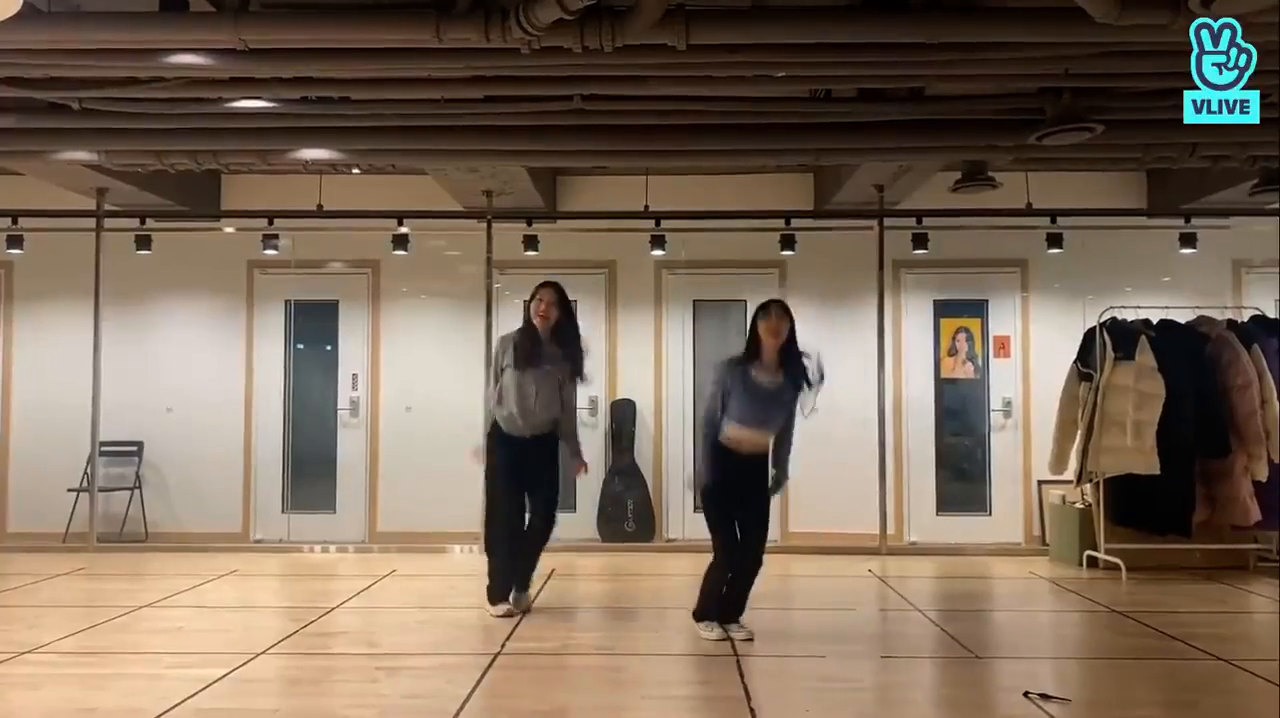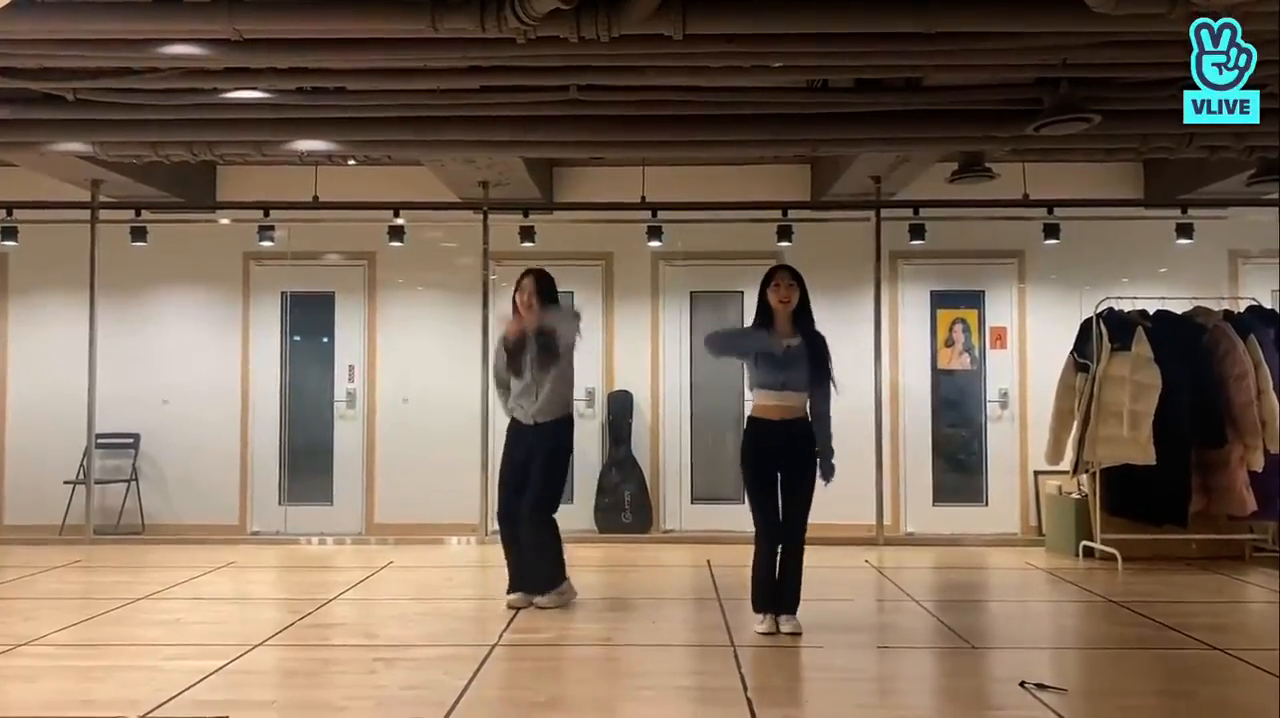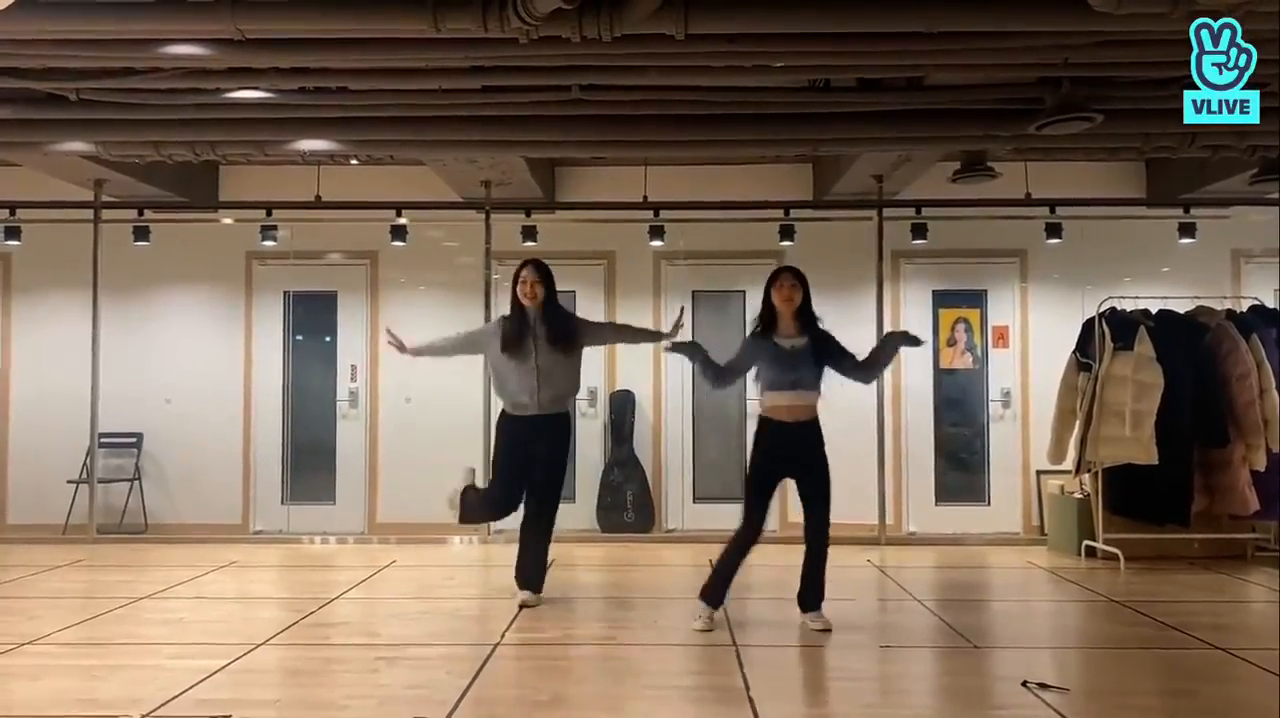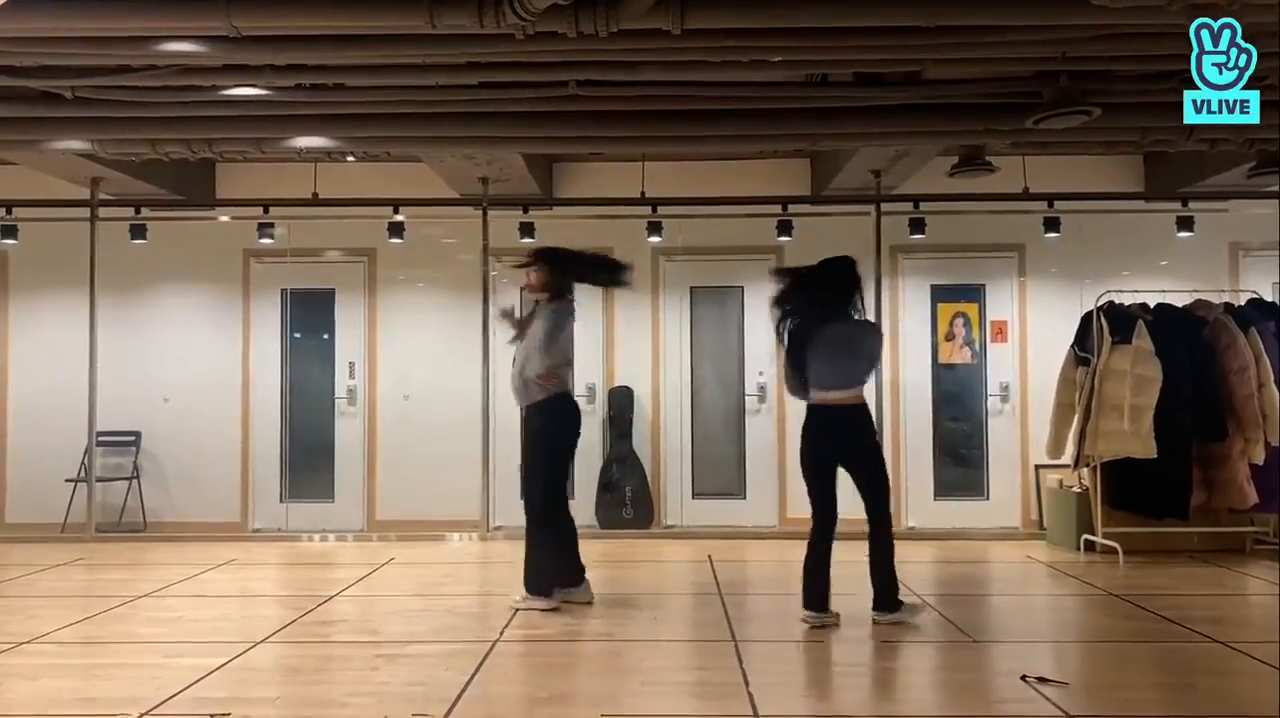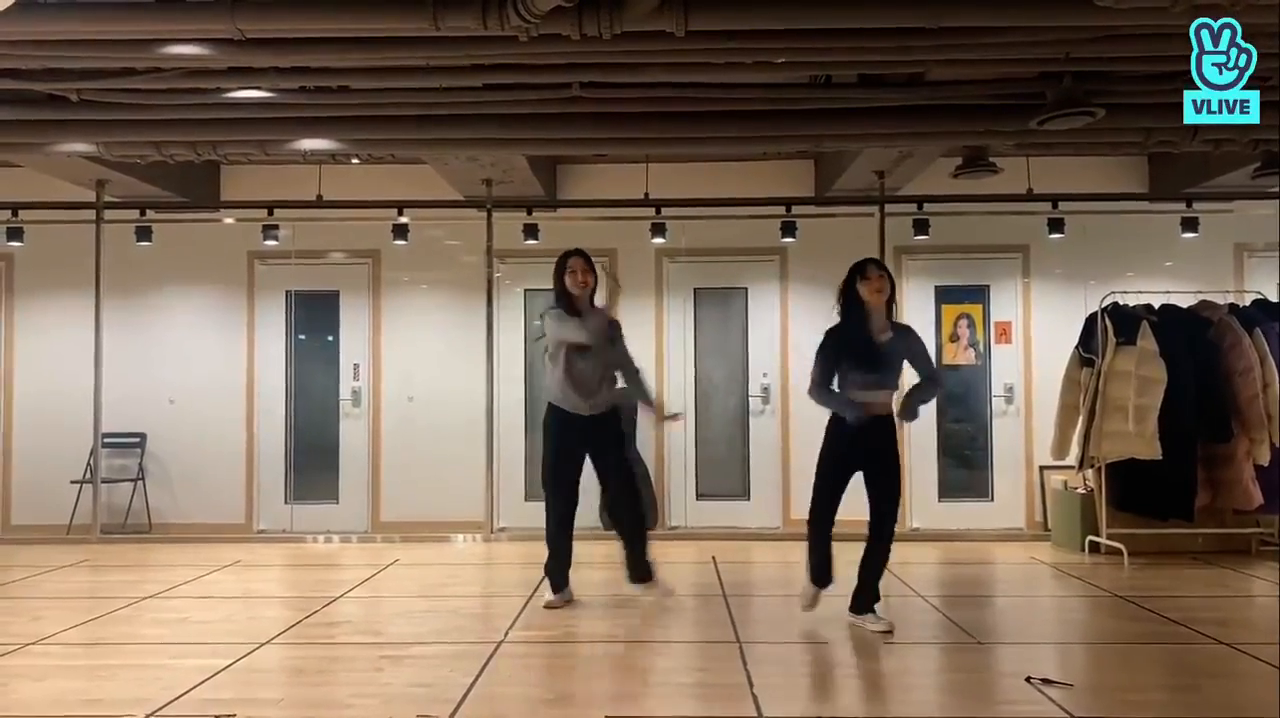
dt=1s
person 1, frame 1
left shoulder: (792, 378)
right shoulder: (732, 370)
right elbow: (710, 417)
left wrist: (781, 470)
right wrist: (703, 463)
left hip: (757, 470)
right hip: (722, 466)
left knee: (752, 553)
right knee: (727, 550)
left ankle: (730, 615)
right ankle: (706, 615)
person 1, frame 2
left shoulder: (813, 343)
right shoulder: (752, 341)
left elbow: (821, 402)
right elbow: (712, 343)
left wrist: (826, 453)
right wrist: (759, 338)
left hip: (798, 438)
right hip: (759, 436)
left knee: (794, 531)
right knee: (768, 530)
left ankle: (786, 609)
right ankle: (764, 609)
person 1, frame 3
left shoulder: (820, 341)
right shoulder: (758, 343)
left elbow: (864, 373)
right elbow: (719, 378)
left wrist: (889, 345)
right wrist: (696, 353)
left hip: (809, 439)
right hip: (770, 438)
left knee: (818, 527)
right knee: (752, 528)
left ankle: (811, 605)
right ankle: (710, 601)
person 1, frame 4
left shoulder: (806, 331)
right shoulder: (866, 332)
left elbow: (797, 386)
left hip: (821, 428)
right hip: (857, 427)
left knee: (823, 520)
right knee: (879, 517)
left ankle: (816, 604)
right ankle: (887, 603)
person 1, frame 5
left shoulder: (905, 338)
right shoulder: (839, 337)
left elbow: (929, 379)
right elbow: (816, 389)
left wrist: (914, 402)
right wrist: (849, 407)
left hip: (883, 437)
right hip: (844, 432)
left knee: (884, 524)
right knee: (820, 518)
left ankle: (863, 606)
right ankle: (818, 579)
person 2, frame 1
left shoulder: (566, 353)
right shoulder: (509, 345)
left elbow: (567, 405)
right elbow: (493, 392)
left wrist: (575, 451)
right wrist: (486, 437)
left hip: (544, 442)
right hip: (506, 439)
left knee: (543, 519)
right knee: (505, 516)
left ankle: (520, 585)
right ankle: (499, 594)
person 2, frame 2
left shoulder: (559, 334)
right shoulder: (507, 340)
left elbow: (571, 318)
left wrist: (532, 319)
right wrist: (514, 411)
left hip: (554, 430)
right hip: (520, 430)
left knee: (536, 509)
right knee: (509, 511)
left ankle: (557, 584)
right ankle: (527, 585)
person 2, frame 3
left shoulder: (567, 327)
right shoulder: (500, 330)
left elbow: (612, 333)
right elbow: (459, 343)
left wrist: (661, 335)
right wrist: (411, 350)
left hip: (555, 424)
right hip: (515, 422)
left knee: (542, 506)
right knee: (503, 499)
left ankle: (530, 583)
right ankle: (468, 496)
person 2, frame 4
left shoulder: (551, 312)
right shoulder: (547, 310)
left elbow: (539, 353)
right elbow: (527, 333)
left wrist: (532, 376)
right wrist: (516, 322)
left hip: (549, 413)
right hip: (554, 411)
left knee: (539, 501)
right knee: (551, 500)
left ankle: (541, 588)
right ankle: (572, 583)
person 2, frame 5
left shoulder: (607, 322)
right shoulder: (555, 318)
left elbow: (627, 369)
right elbow: (585, 333)
left wrist: (652, 405)
right wrist: (608, 309)
left hip: (605, 420)
right hip: (564, 419)
left knee: (624, 500)
right knee: (560, 505)
left ankle: (642, 574)
right ankle: (558, 584)
